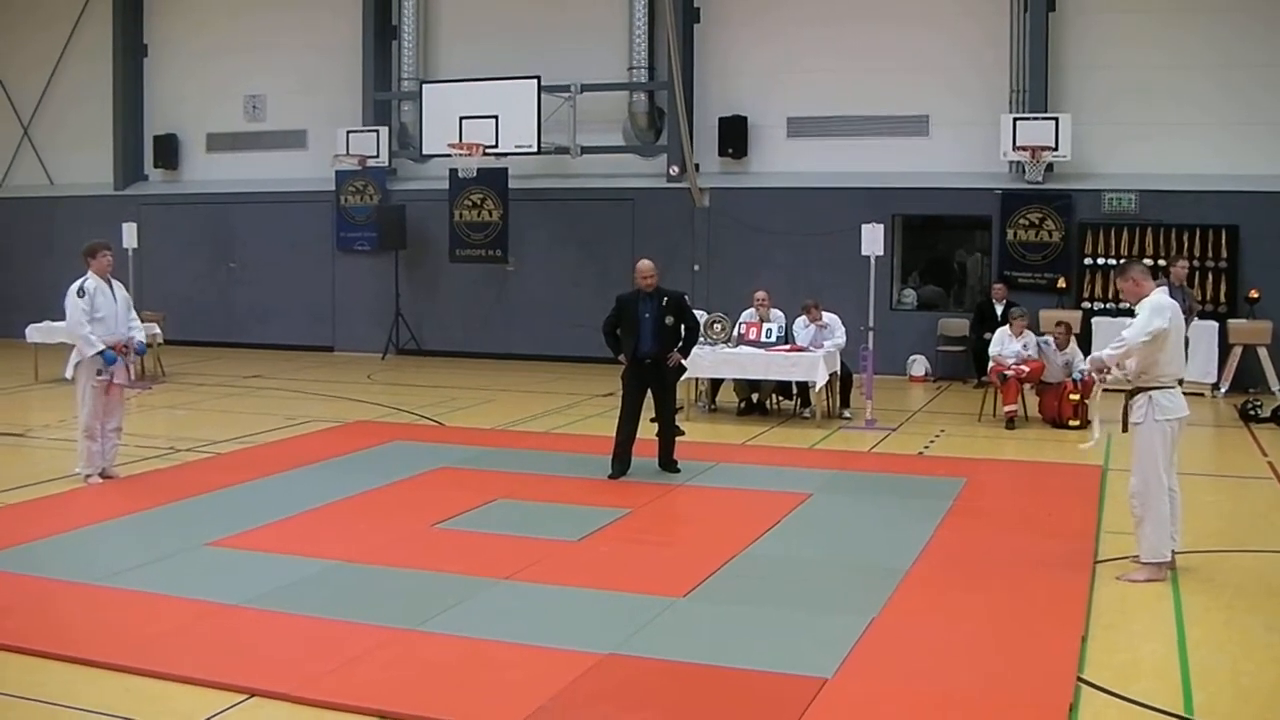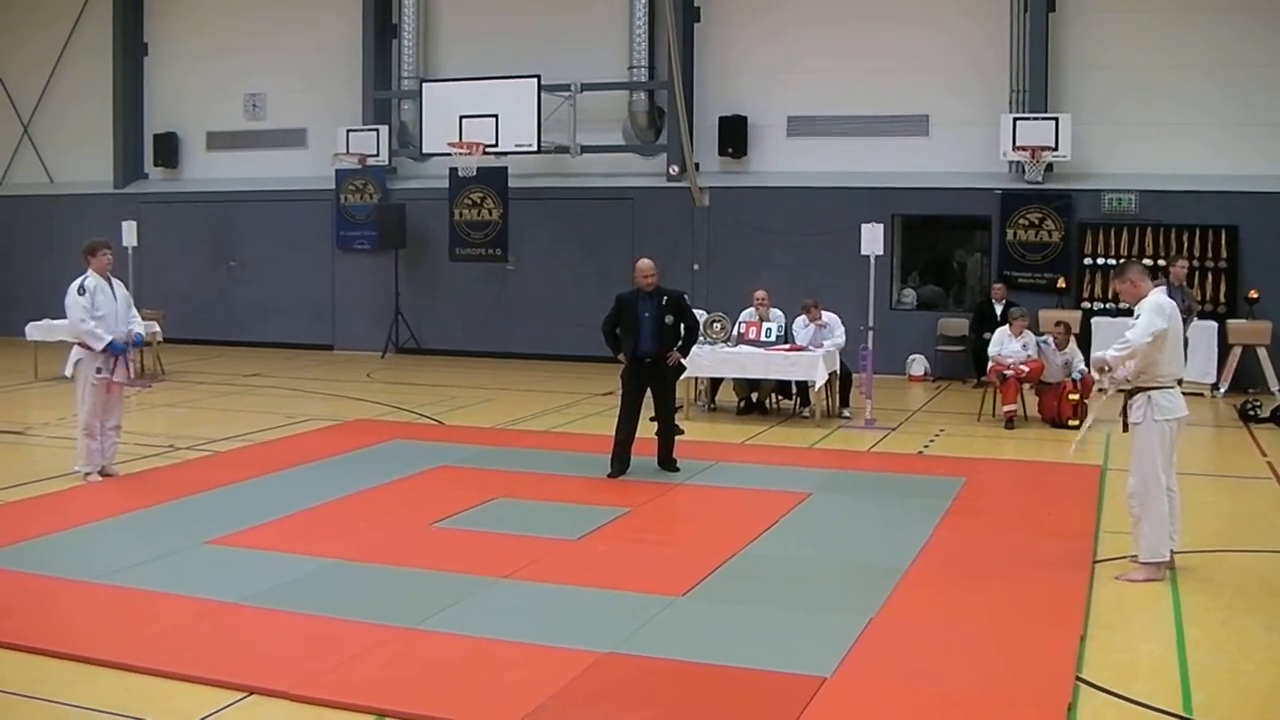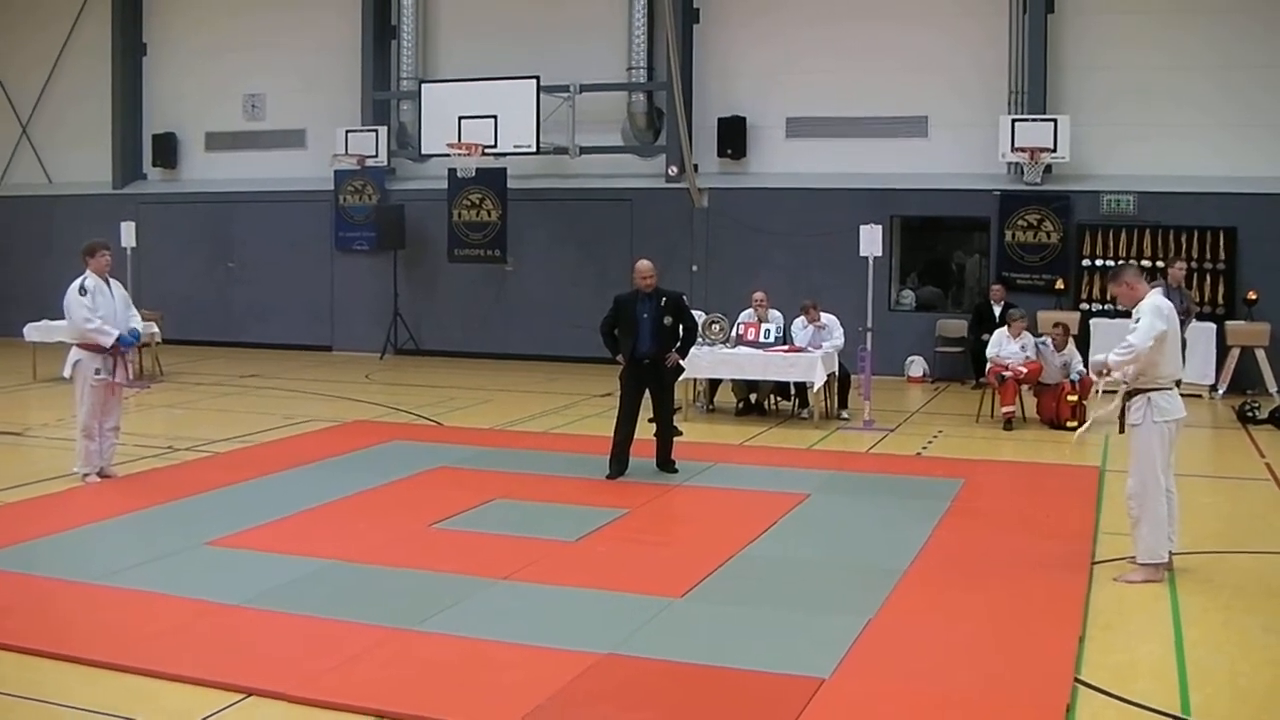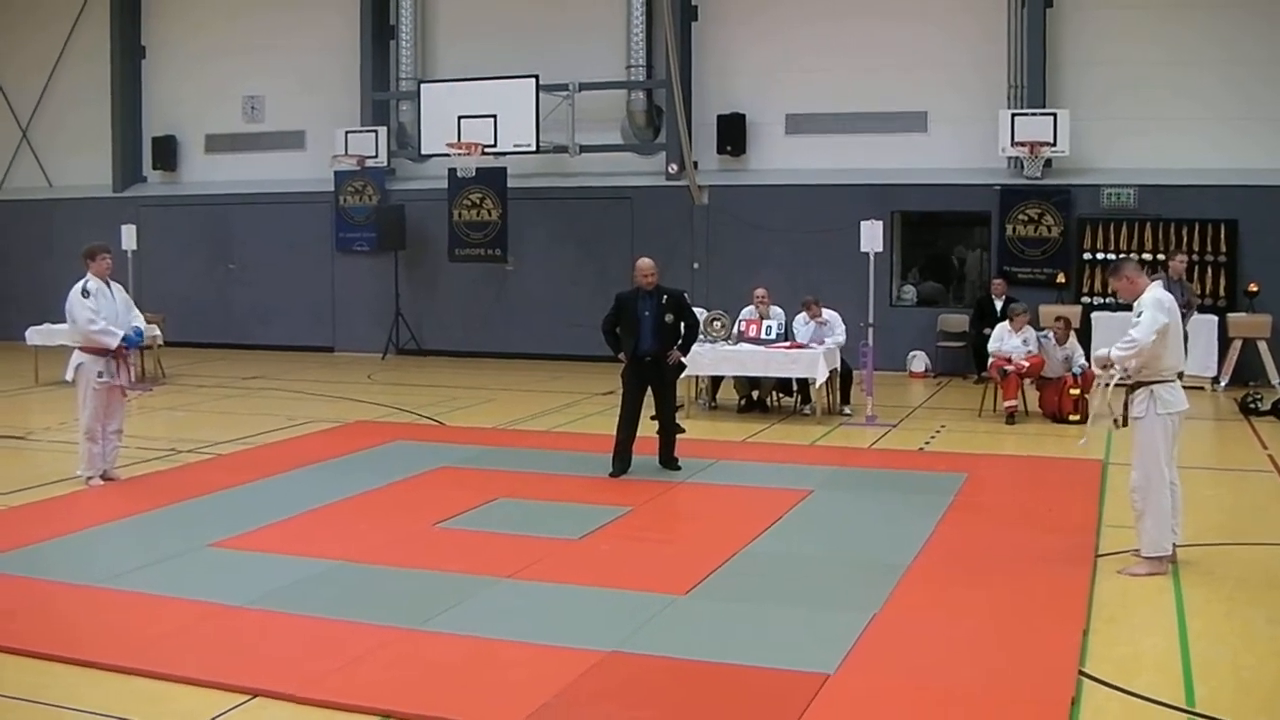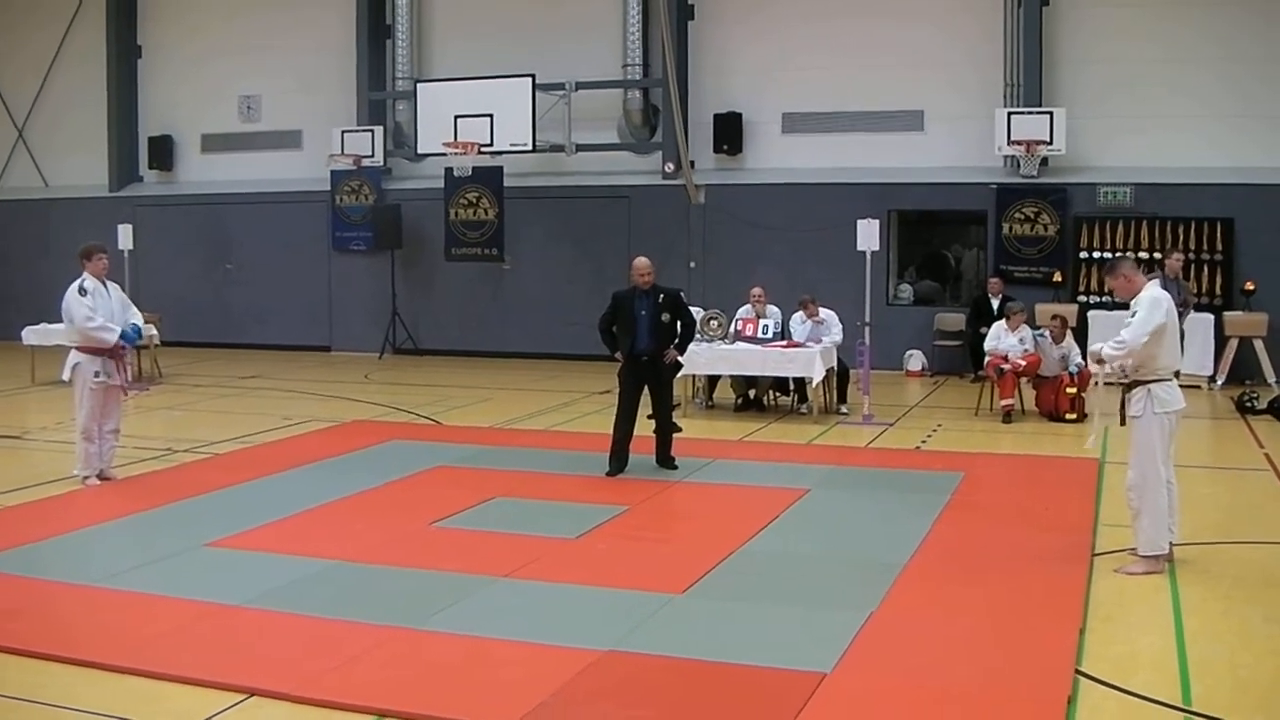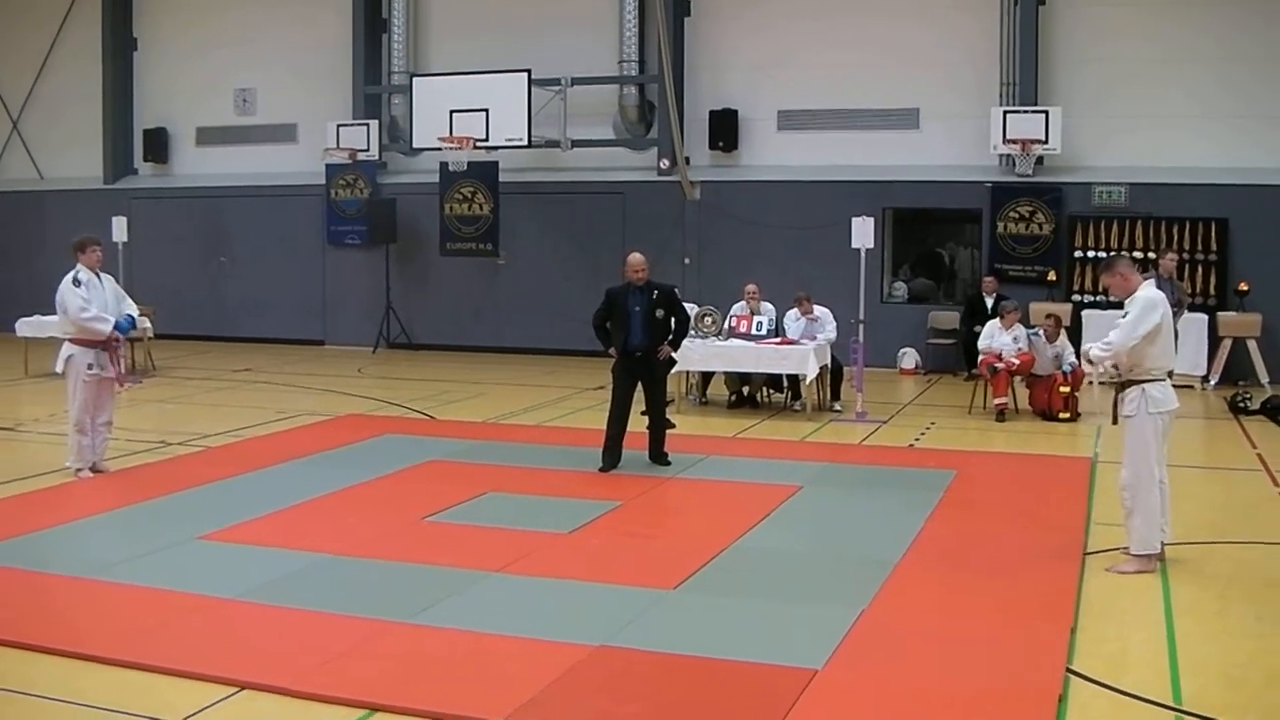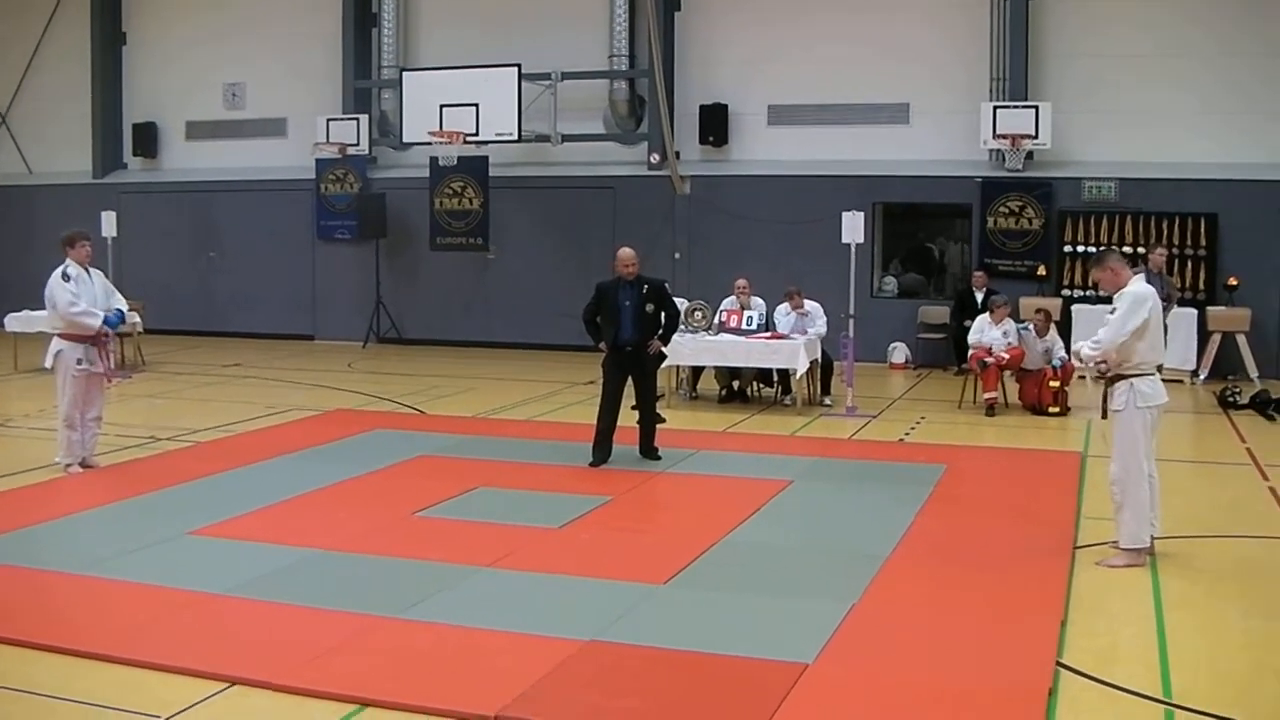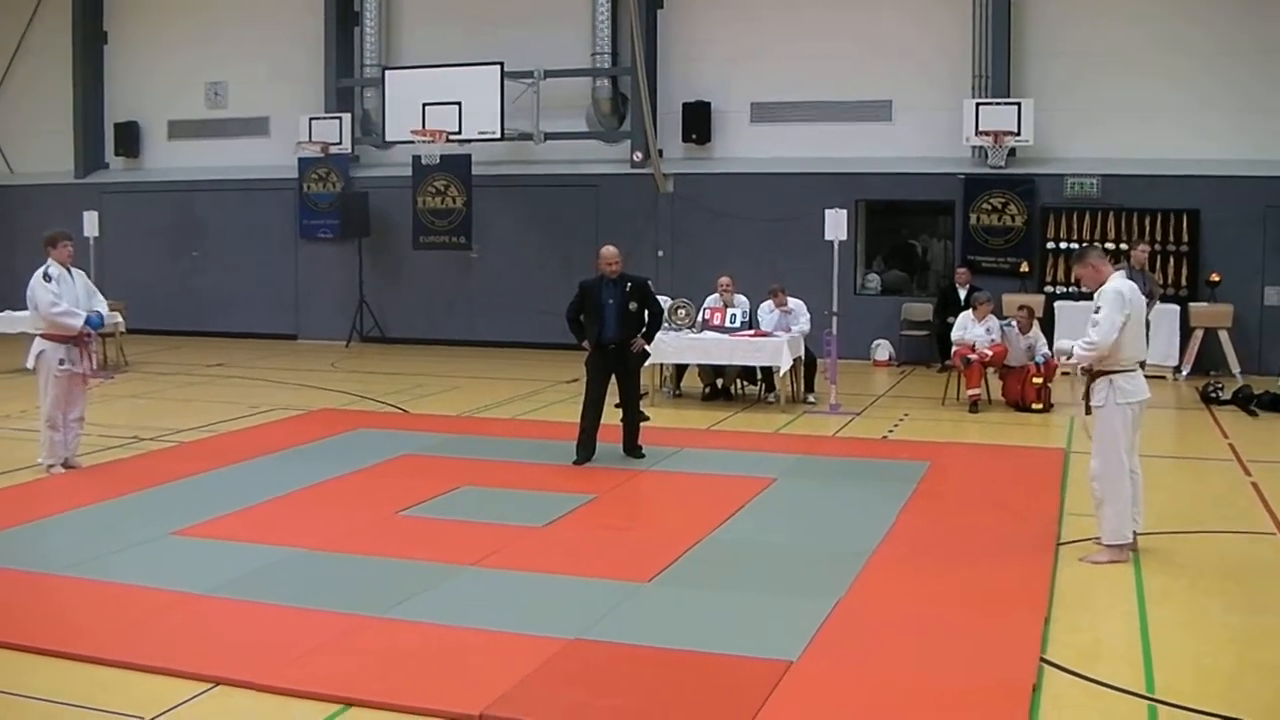
dt=0.1s
person 1, frame 1
left shoulder: (1155, 306)
right shoulder: (1165, 305)
left elbow: (1130, 342)
left wrist: (1100, 358)
right wrist: (1118, 365)
left hip: (1156, 405)
right hip: (1163, 400)
left knee: (1148, 484)
right knee: (1163, 480)
left ankle: (1155, 562)
right ankle: (1163, 550)
person 1, frame 2
left shoulder: (1155, 306)
right shoulder: (1163, 305)
left elbow: (1133, 343)
left wrist: (1103, 358)
right wrist: (1119, 365)
left hip: (1154, 404)
right hip: (1163, 400)
left knee: (1146, 484)
right knee: (1162, 480)
left ankle: (1153, 562)
right ankle: (1162, 550)
person 1, frame 3
left shoulder: (1152, 308)
right shoulder: (1159, 305)
left elbow: (1136, 348)
left wrist: (1104, 361)
right wrist: (1120, 368)
left hip: (1152, 406)
right hip: (1159, 401)
left knee: (1145, 485)
right knee: (1159, 481)
left ankle: (1152, 563)
right ankle: (1160, 551)
person 1, frame 4
left shoulder: (1153, 301)
right shoulder: (1160, 299)
left elbow: (1139, 342)
left wrist: (1107, 355)
right wrist: (1123, 362)
left hip: (1155, 398)
right hip: (1161, 394)
left knee: (1148, 478)
right knee: (1163, 474)
left ankle: (1156, 556)
right ankle: (1164, 544)
person 1, frame 5
left shoulder: (1149, 300)
right shoulder: (1157, 298)
left elbow: (1130, 342)
left wrist: (1100, 350)
right wrist: (1128, 364)
left hip: (1152, 398)
right hip: (1158, 393)
left knee: (1145, 477)
right knee: (1159, 473)
left ankle: (1152, 555)
right ankle: (1161, 543)
person 1, frame 6
left shoulder: (1145, 300)
right shoulder: (1152, 298)
left elbow: (1118, 343)
left wrist: (1091, 352)
right wrist: (1120, 365)
left hip: (1145, 398)
right hip: (1152, 393)
left knee: (1138, 476)
right knee: (1152, 472)
left ankle: (1144, 554)
right ankle: (1153, 542)
person 1, frame 7
left shoulder: (1132, 296)
right shoulder: (1145, 292)
left elbow: (1108, 340)
left wrist: (1082, 350)
right wrist: (1109, 362)
left hip: (1134, 392)
right hip: (1143, 387)
left knee: (1128, 470)
right knee: (1142, 466)
left ankle: (1133, 548)
right ankle: (1143, 536)
person 1, frame 8
left shoulder: (1112, 292)
right shoulder: (1129, 289)
left elbow: (1100, 340)
left wrist: (1070, 349)
right wrist: (1090, 359)
left hip: (1115, 388)
right hip: (1127, 383)
left knee: (1109, 466)
right knee: (1125, 462)
left ankle: (1116, 544)
right ankle: (1126, 532)
person 2, frame 1
left shoulder: (118, 287)
right shoulder: (82, 288)
left elbow: (130, 317)
right elbow: (78, 326)
left wrist: (137, 339)
right wrist: (101, 352)
left hip: (115, 360)
right hip: (91, 360)
left knee: (114, 416)
right knee: (91, 417)
left ankle: (106, 464)
right ankle: (90, 469)
person 2, frame 2
left shoulder: (117, 286)
right shoulder: (82, 286)
left elbow: (130, 314)
right elbow: (80, 323)
left wrist: (136, 333)
right wrist: (109, 343)
left hip: (115, 358)
right hip: (91, 357)
left knee: (113, 415)
right knee: (90, 415)
left ankle: (106, 462)
right ankle: (89, 467)
person 2, frame 3
left shoulder: (116, 287)
right shoulder: (81, 287)
left elbow: (130, 312)
right elbow: (85, 323)
left wrist: (134, 330)
right wrist: (117, 337)
left hip: (113, 359)
right hip: (89, 359)
left knee: (111, 416)
right knee: (89, 416)
left ankle: (104, 463)
right ankle: (88, 468)
person 2, frame 4
left shoulder: (117, 289)
right shoulder: (83, 290)
left elbow: (133, 314)
right elbow: (89, 325)
left wrist: (136, 330)
right wrist: (121, 337)
left hip: (115, 362)
right hip: (92, 362)
left knee: (114, 419)
right knee: (92, 419)
left ankle: (107, 466)
right ankle: (91, 471)
person 2, frame 5
left shoulder: (113, 289)
right shoulder: (79, 290)
left elbow: (131, 312)
right elbow: (87, 323)
left wrist: (134, 328)
right wrist: (120, 333)
left hip: (112, 361)
right hip: (88, 361)
left knee: (111, 418)
right knee: (88, 419)
left ankle: (103, 466)
right ankle: (87, 471)
person 2, frame 6
left shoulder: (107, 281)
right shoulder: (73, 281)
left elbow: (126, 303)
right elbow: (81, 314)
left wrist: (128, 318)
right wrist: (114, 324)
left hip: (105, 353)
right hip: (82, 353)
left knee: (104, 410)
right knee: (81, 411)
left ankle: (96, 458)
right ankle: (80, 463)
person 2, frame 7
left shoulder: (97, 276)
right shoulder: (62, 276)
left elbow: (116, 298)
right elbow: (70, 308)
left wrist: (117, 313)
right wrist: (102, 319)
left hip: (94, 348)
right hip: (71, 348)
left knee: (93, 406)
right knee: (71, 407)
left ankle: (86, 454)
right ankle: (70, 459)
person 2, frame 8
left shoulder: (79, 276)
right shoulder: (44, 277)
left elbow: (97, 299)
right elbow: (52, 309)
left wrist: (98, 315)
right wrist: (84, 319)
left hip: (77, 348)
right hip: (53, 349)
left knee: (76, 407)
right knee: (53, 407)
left ankle: (69, 455)
right ankle: (52, 459)
person 3, frame 1
left shoulder: (674, 299)
right shoulder: (624, 301)
left elbow: (693, 326)
right elbow: (608, 328)
left wrist: (682, 352)
right wrist: (619, 352)
left hip: (664, 366)
right hip: (635, 366)
left knee: (667, 417)
right knee: (627, 417)
left ankle: (667, 460)
right ankle: (620, 464)
person 3, frame 2
left shoulder: (674, 298)
right shoulder: (624, 300)
left elbow: (692, 325)
right elbow: (607, 327)
left wrist: (682, 351)
right wrist: (618, 352)
left hip: (663, 365)
right hip: (635, 366)
left knee: (666, 416)
right knee: (627, 416)
left ankle: (666, 459)
right ankle: (619, 463)
person 3, frame 3
left shoulder: (673, 300)
right shoulder: (622, 301)
left elbow: (691, 327)
right elbow: (606, 328)
left wrist: (680, 352)
right wrist: (617, 353)
left hip: (662, 366)
right hip: (633, 366)
left knee: (665, 417)
right knee: (625, 417)
left ankle: (665, 461)
right ankle: (618, 464)
person 3, frame 4
left shoulder: (674, 297)
right shoulder: (624, 299)
left elbow: (692, 324)
right elbow: (607, 326)
left wrist: (682, 349)
right wrist: (619, 351)
left hip: (663, 364)
right hip: (635, 364)
left knee: (667, 415)
right knee: (628, 415)
left ankle: (667, 458)
right ankle: (621, 462)
person 3, frame 5
left shoulder: (670, 296)
right shoulder: (620, 298)
left elbow: (689, 323)
right elbow: (604, 325)
left wrist: (679, 348)
right wrist: (615, 350)
left hip: (660, 363)
right hip: (632, 364)
left knee: (664, 414)
right knee: (625, 414)
left ankle: (664, 457)
right ankle: (618, 461)
person 3, frame 6
left shoulder: (664, 292)
right shoulder: (614, 294)
left elbow: (683, 319)
right elbow: (598, 321)
left wrist: (673, 345)
right wrist: (609, 346)
left hip: (654, 359)
right hip: (625, 360)
left knee: (657, 410)
right knee: (618, 410)
left ankle: (657, 453)
right ankle: (611, 457)
person 3, frame 7
left shoulder: (655, 287)
right shoulder: (604, 289)
left elbow: (673, 314)
right elbow: (588, 315)
left wrist: (663, 339)
right wrist: (599, 340)
left hip: (644, 354)
right hip: (615, 354)
left knee: (647, 405)
right knee: (608, 405)
left ankle: (648, 448)
right ankle: (601, 451)
person 3, frame 8
left shoulder: (638, 285)
right shoulder: (588, 287)
left elbow: (657, 312)
right elbow: (571, 314)
left wrist: (646, 337)
right wrist: (582, 338)
left hip: (627, 352)
right hip: (599, 352)
left knee: (631, 403)
right knee: (592, 403)
left ankle: (632, 446)
right ankle: (585, 450)
